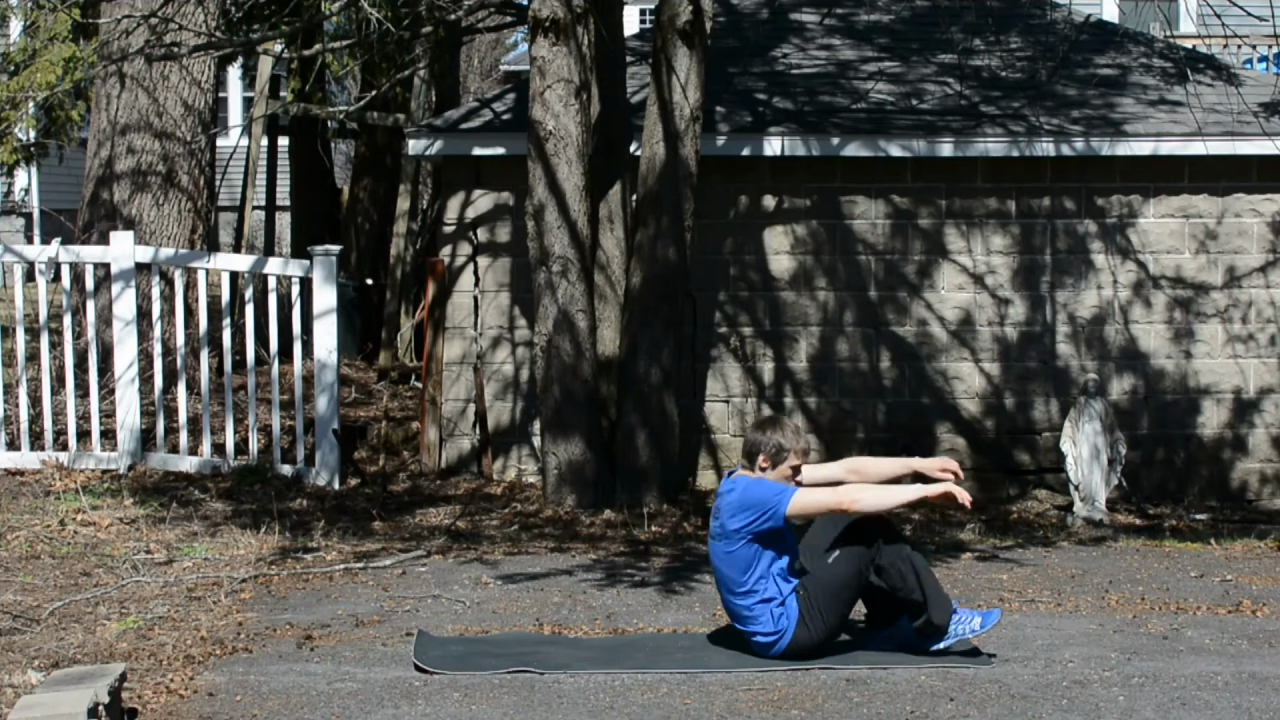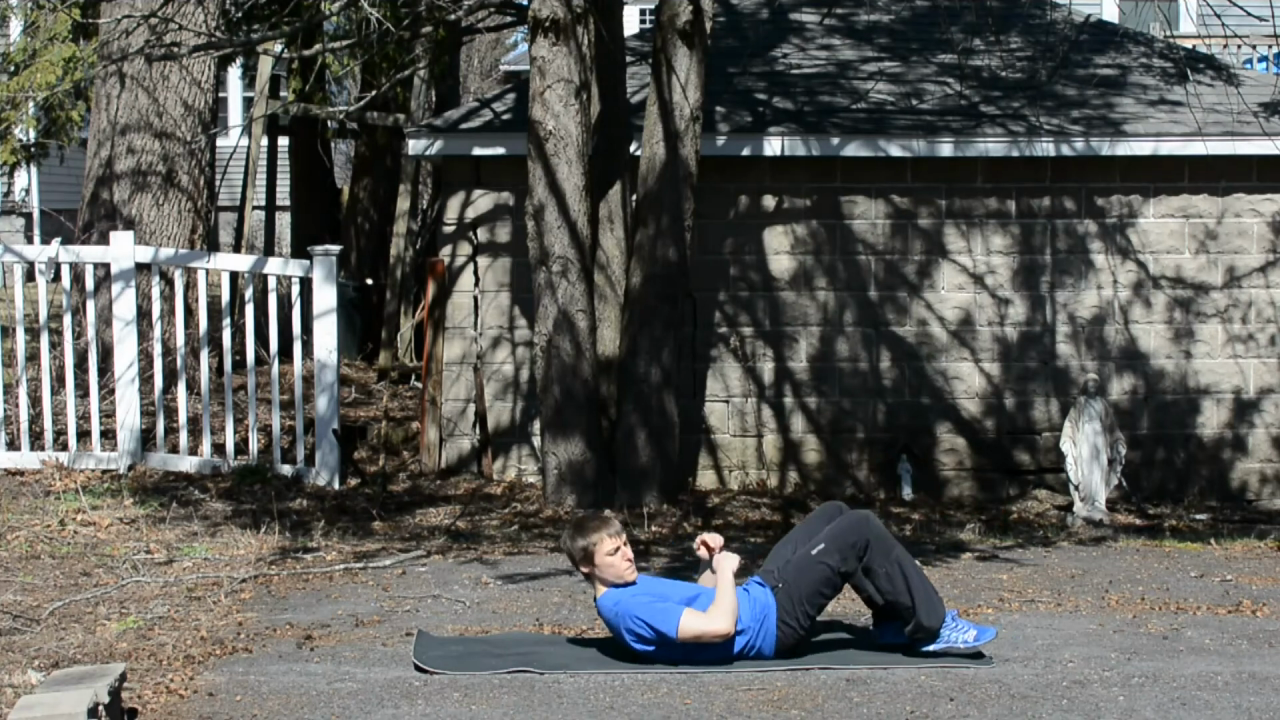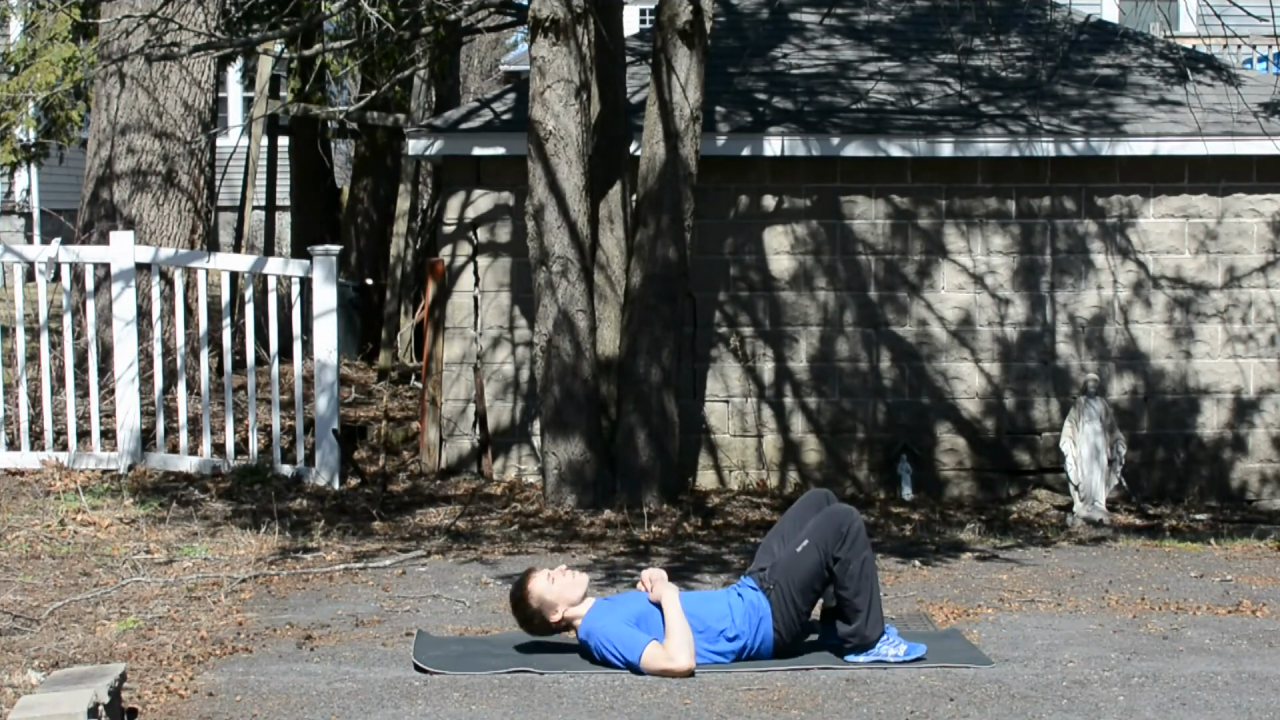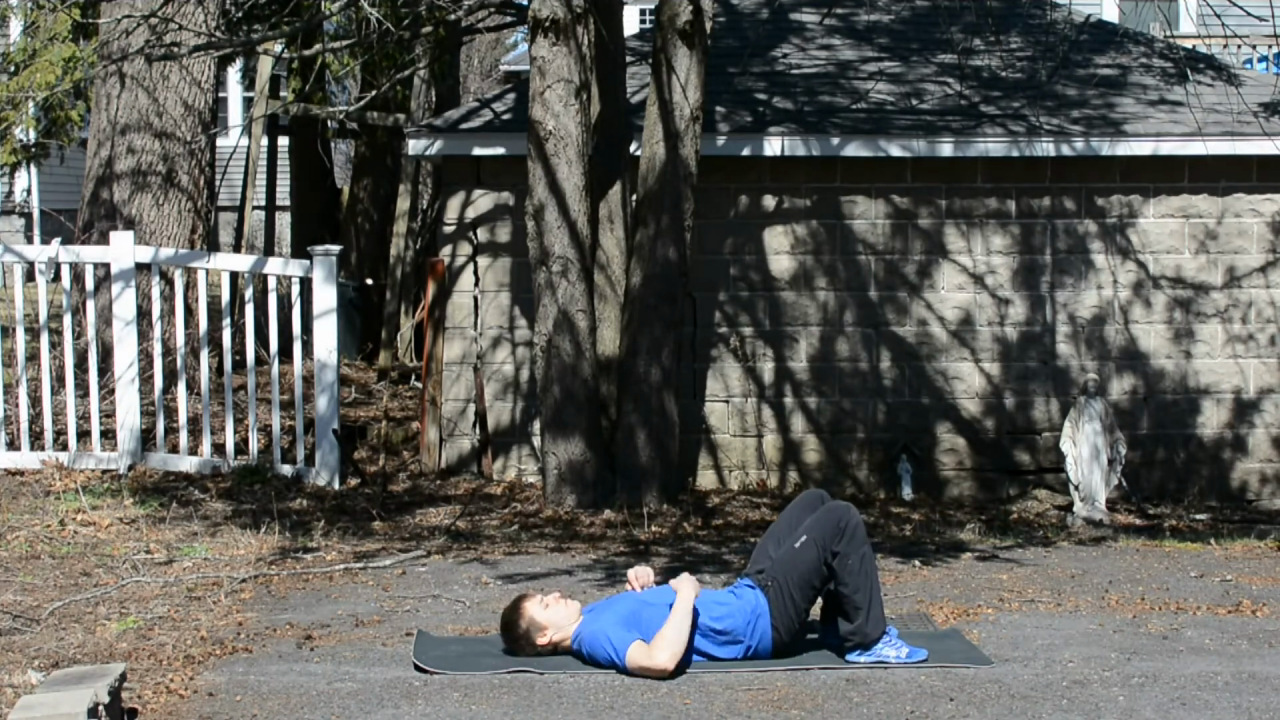
dt=1s
person 1, frame 1
left shoulder: (749, 478)
right shoulder: (751, 495)
left elbow: (847, 470)
right elbow: (844, 502)
left wrist: (918, 465)
right wrist: (925, 490)
left hip: (784, 604)
right hip: (786, 631)
right knee: (870, 531)
left ankle: (893, 625)
right ankle: (939, 625)
person 1, frame 2
left shoulder: (626, 584)
right shoulder: (624, 608)
right elbow: (720, 626)
left wrist: (710, 566)
right wrist: (724, 570)
left hip: (758, 593)
right hip: (769, 623)
left knee: (835, 514)
right knee: (862, 527)
left ankle: (895, 622)
right ankle: (931, 628)
person 1, frame 3
left shoulder: (603, 611)
right shoulder: (602, 630)
right elbow: (679, 661)
left wrist: (650, 588)
right wrist: (668, 597)
left hip: (748, 593)
right hip: (765, 619)
left knee: (820, 501)
right knee: (844, 522)
left ankle: (838, 626)
right ankle: (865, 641)
person 1, frame 4
left shoulder: (594, 617)
right shoulder: (595, 638)
right elbow: (662, 661)
left wrist: (644, 584)
right wrist: (683, 595)
left hip: (747, 593)
right hip: (764, 619)
left knee: (816, 500)
right knee: (840, 519)
left ankle: (839, 627)
right ankle: (867, 641)
